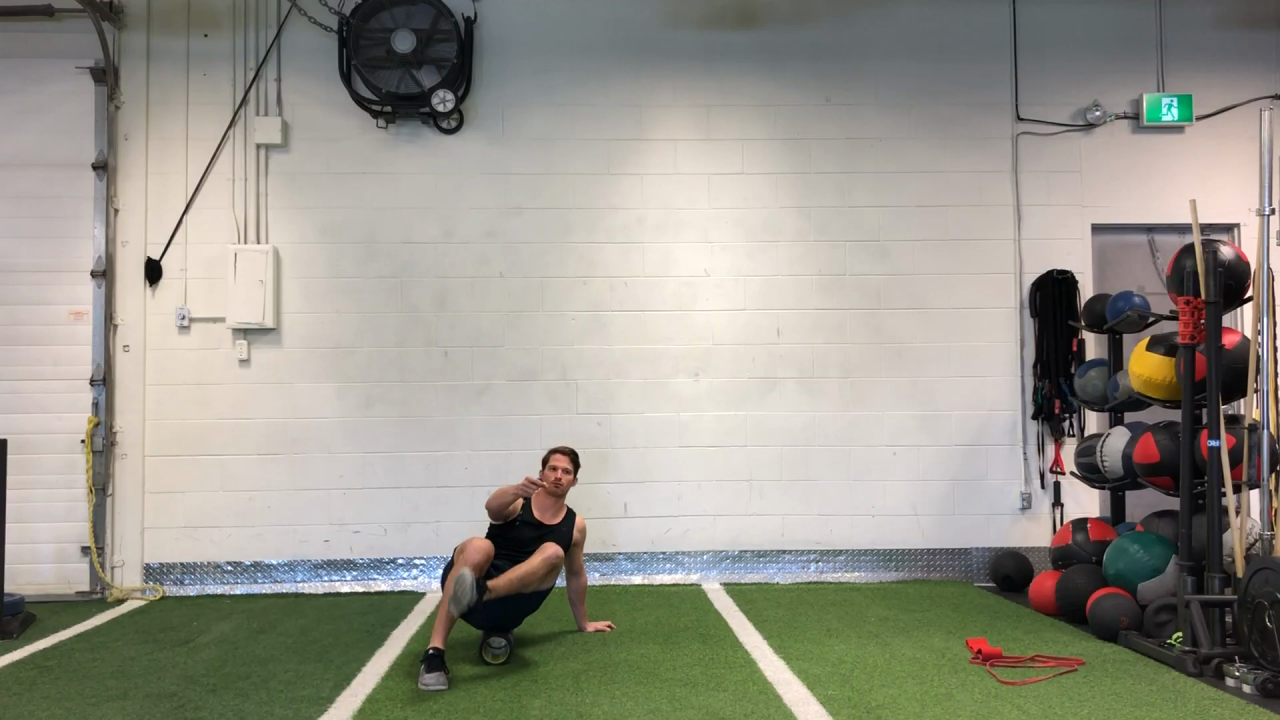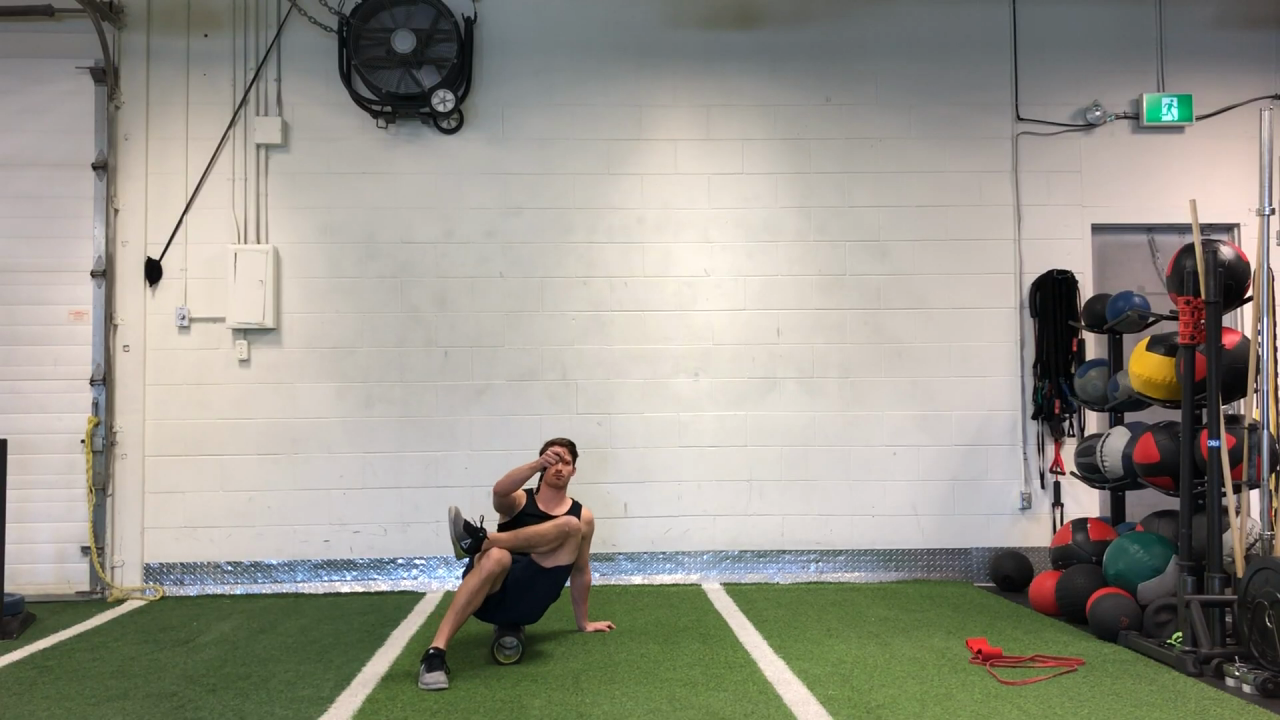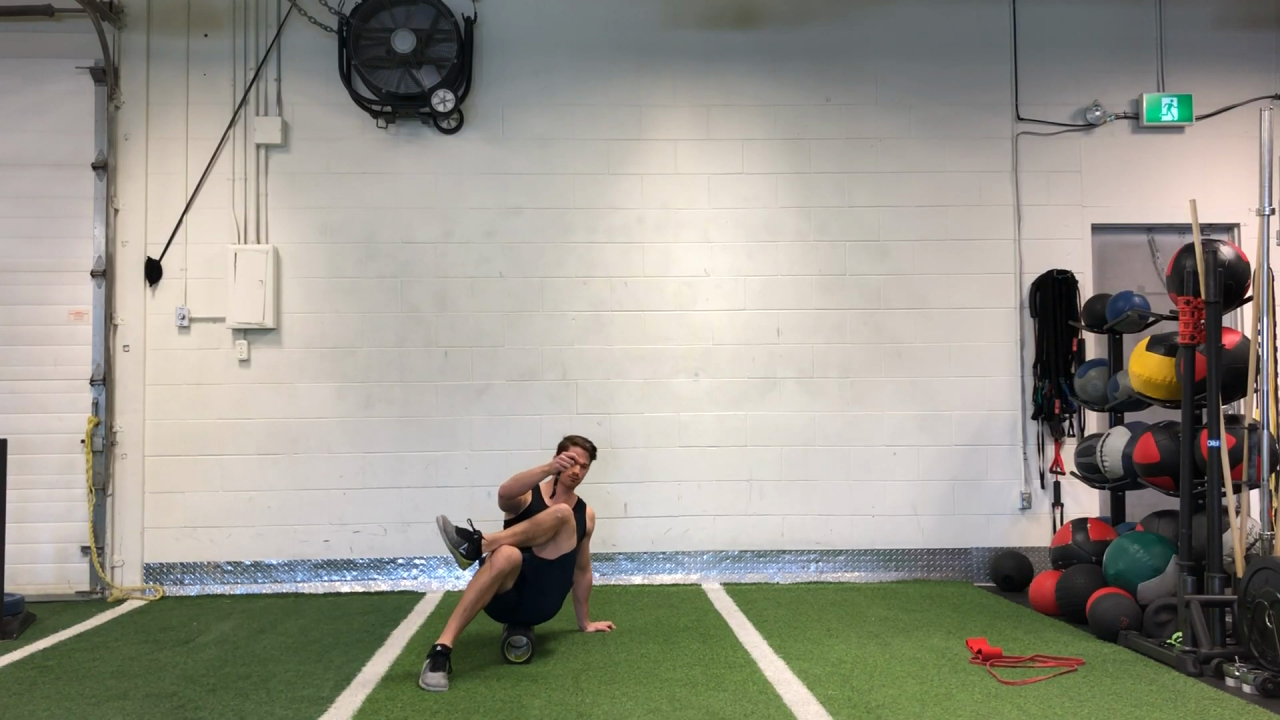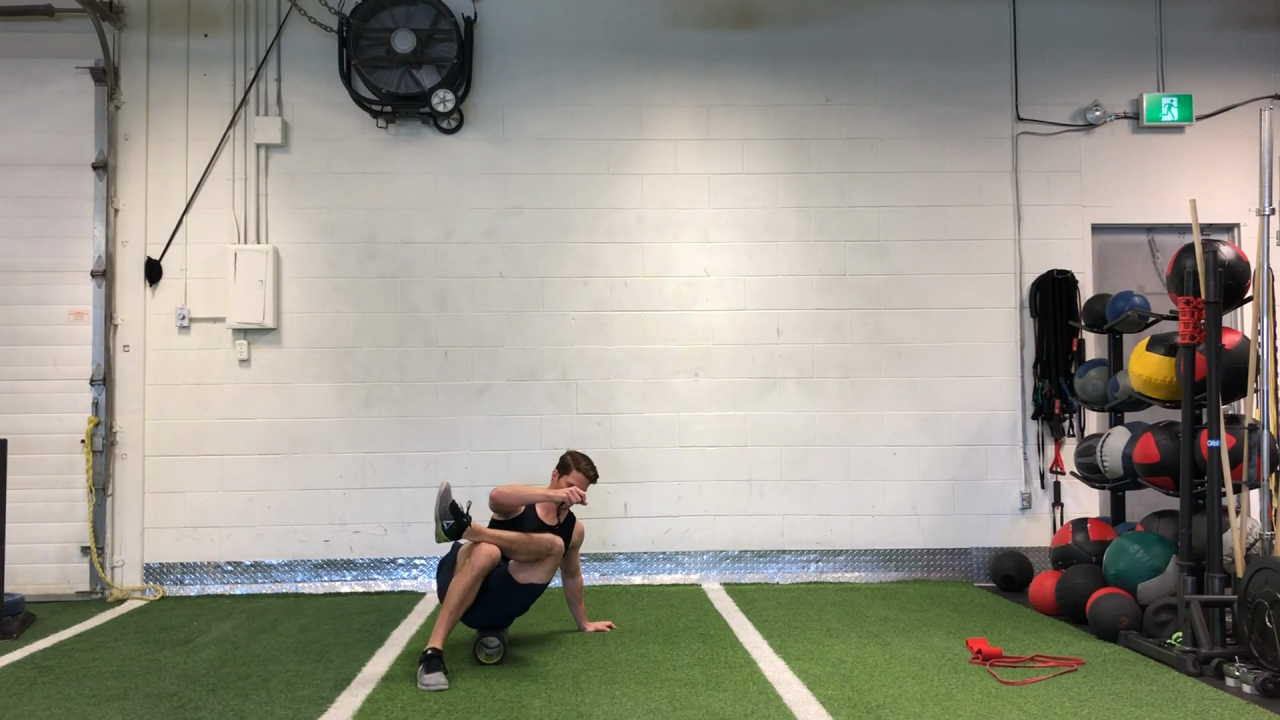
dt=0.5s
person 1, frame 1
left shoulder: (575, 526)
right shoulder: (514, 505)
left elbow: (576, 575)
right elbow: (491, 507)
left wrist: (583, 622)
right wrist: (518, 491)
left hip: (508, 604)
right hip: (479, 578)
left knee: (553, 554)
right knee: (478, 547)
left ankle: (478, 593)
right ankle: (434, 653)
person 1, frame 2
left shoulder: (582, 518)
right shoulder: (518, 501)
left elbow: (581, 571)
right elbow: (499, 491)
left wrist: (583, 622)
right wrist: (538, 464)
left hip: (528, 602)
right hip: (493, 595)
left knee: (570, 525)
right knee: (496, 557)
right ankle: (435, 652)
person 1, frame 3
left shoulder: (585, 514)
right shoulder: (525, 498)
left elbow: (582, 570)
right elbow: (505, 493)
left wrist: (585, 622)
right wrist: (551, 467)
left hip: (541, 603)
right hip: (505, 596)
left knee: (562, 514)
right knee: (507, 554)
right ankle: (442, 650)
person 1, frame 4
left shoulder: (574, 529)
right shoulder: (520, 504)
left elbow: (571, 576)
right elbow: (497, 496)
left wrist: (583, 622)
right wrist: (552, 495)
left hip: (496, 610)
right hip: (460, 579)
left knee: (554, 545)
right knee: (486, 551)
right ankle: (432, 653)
